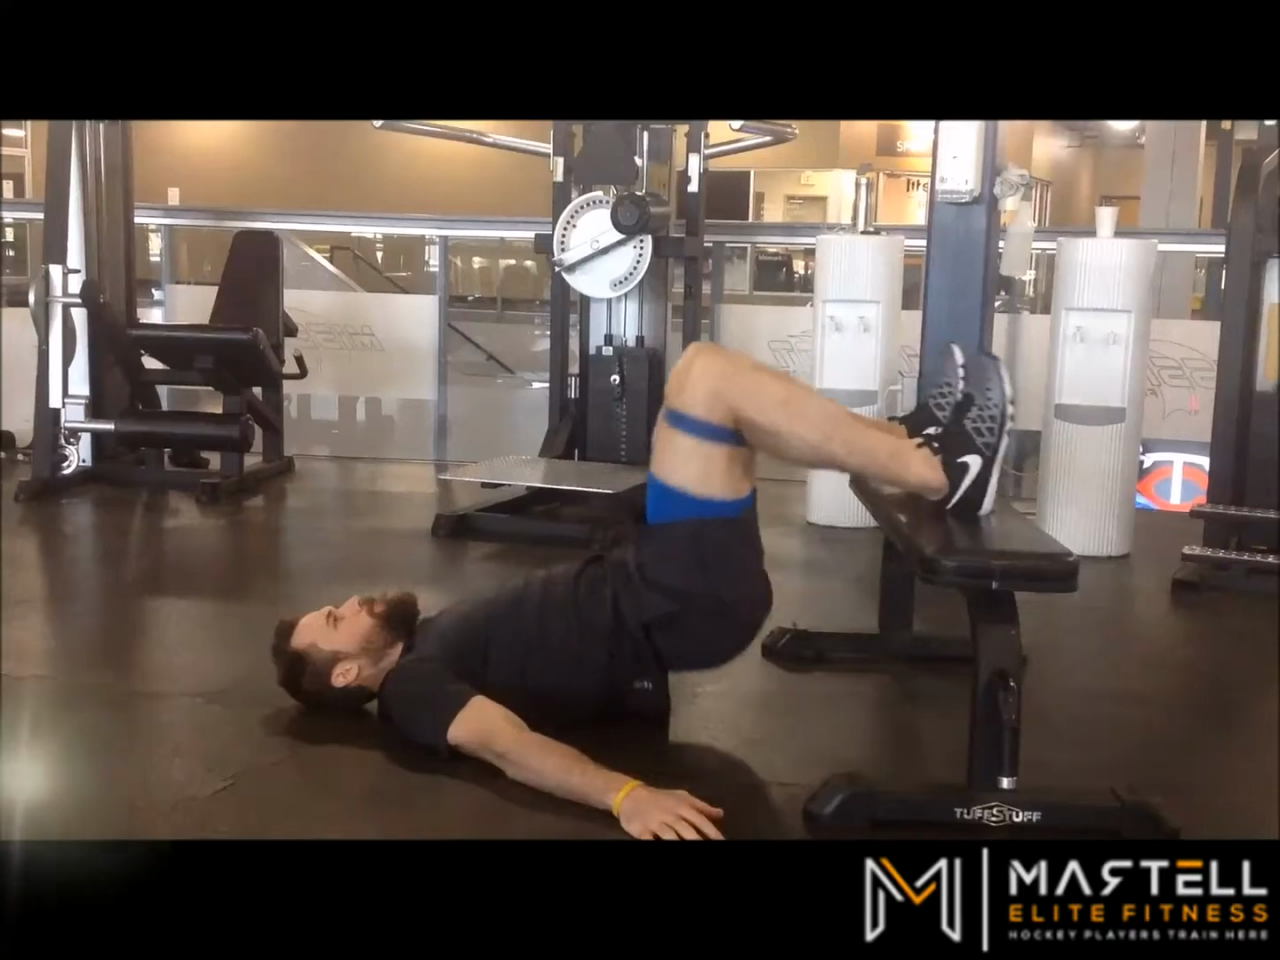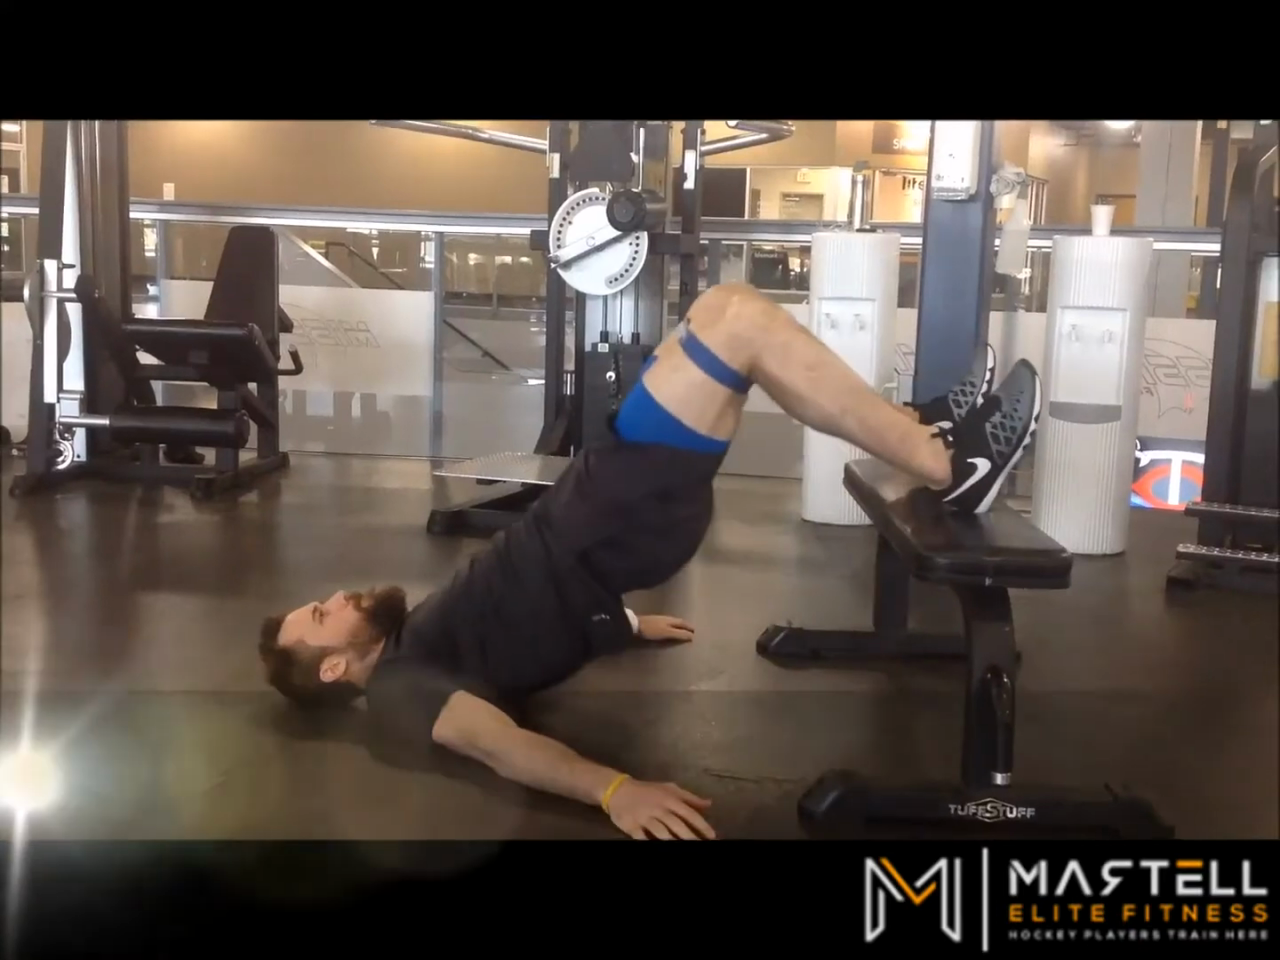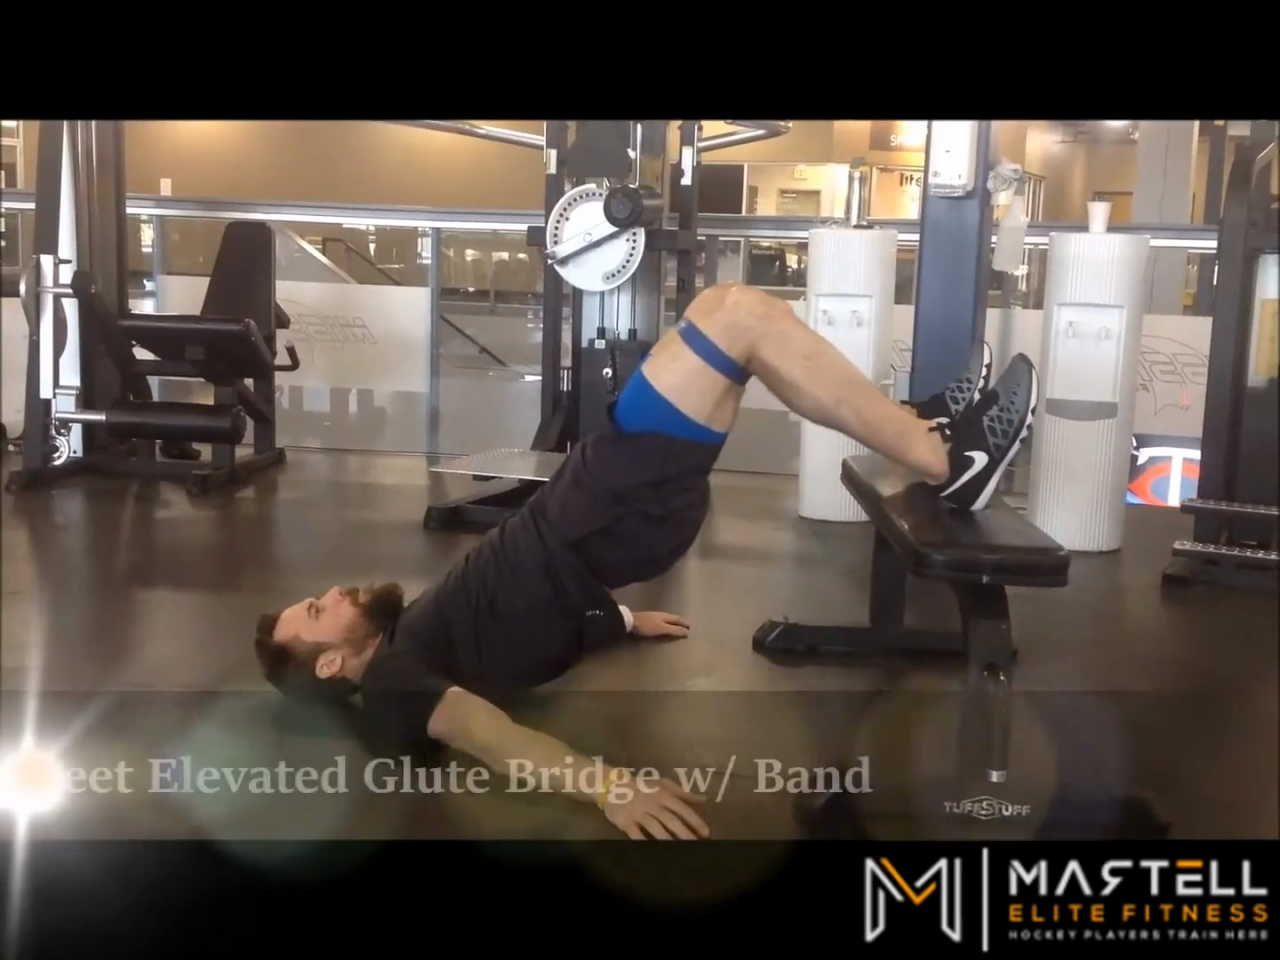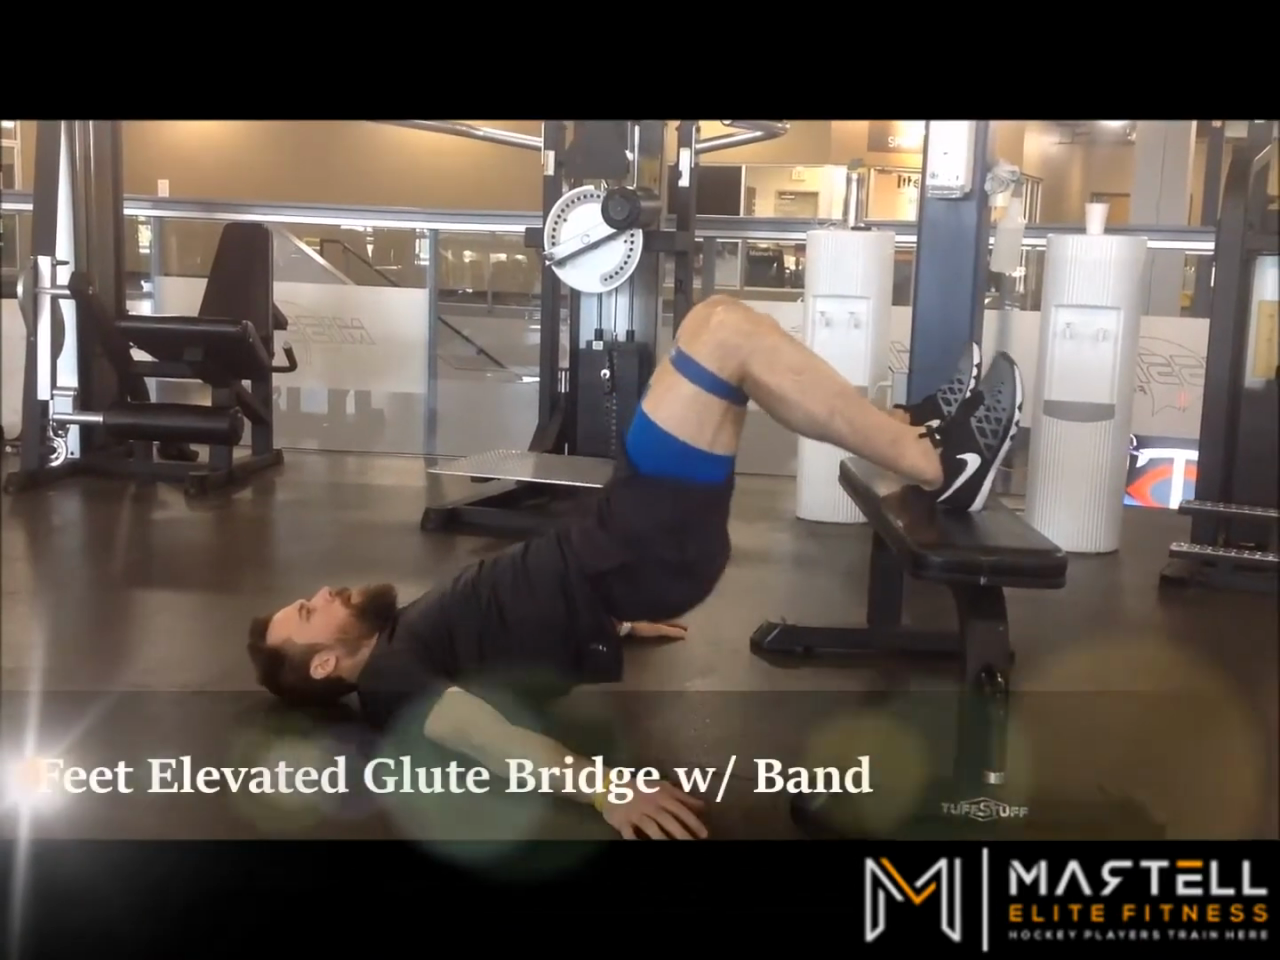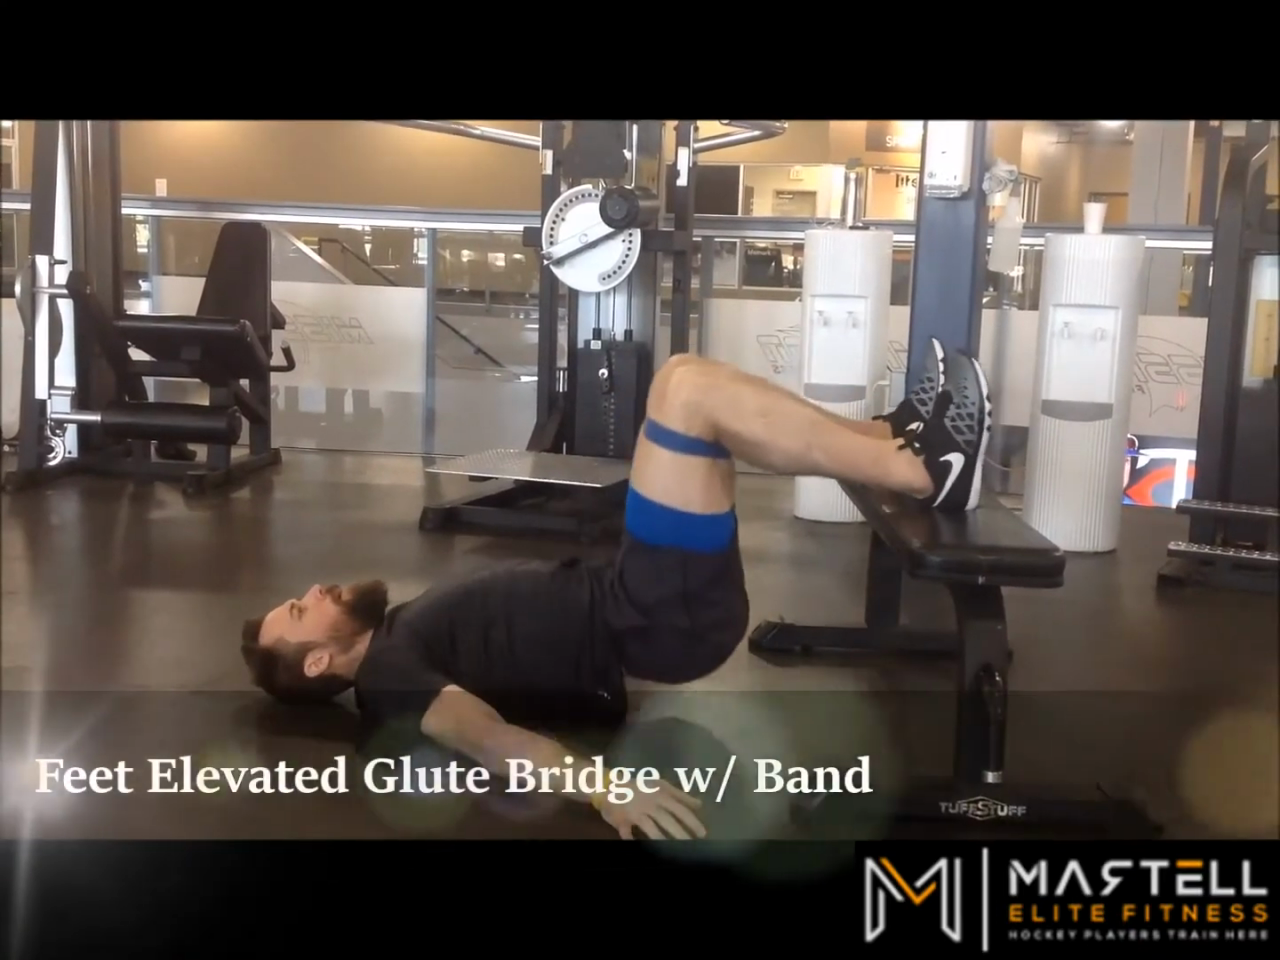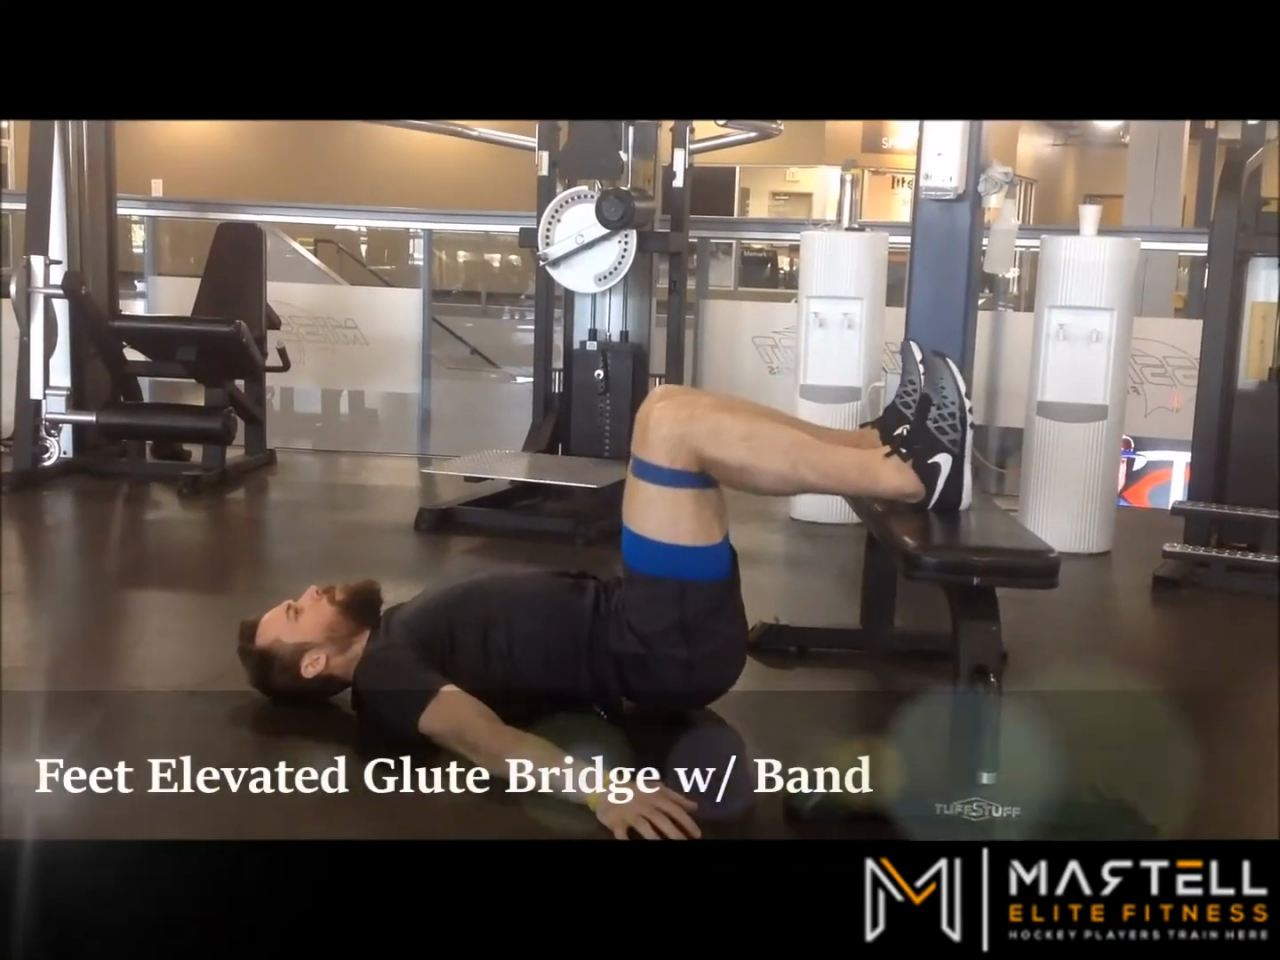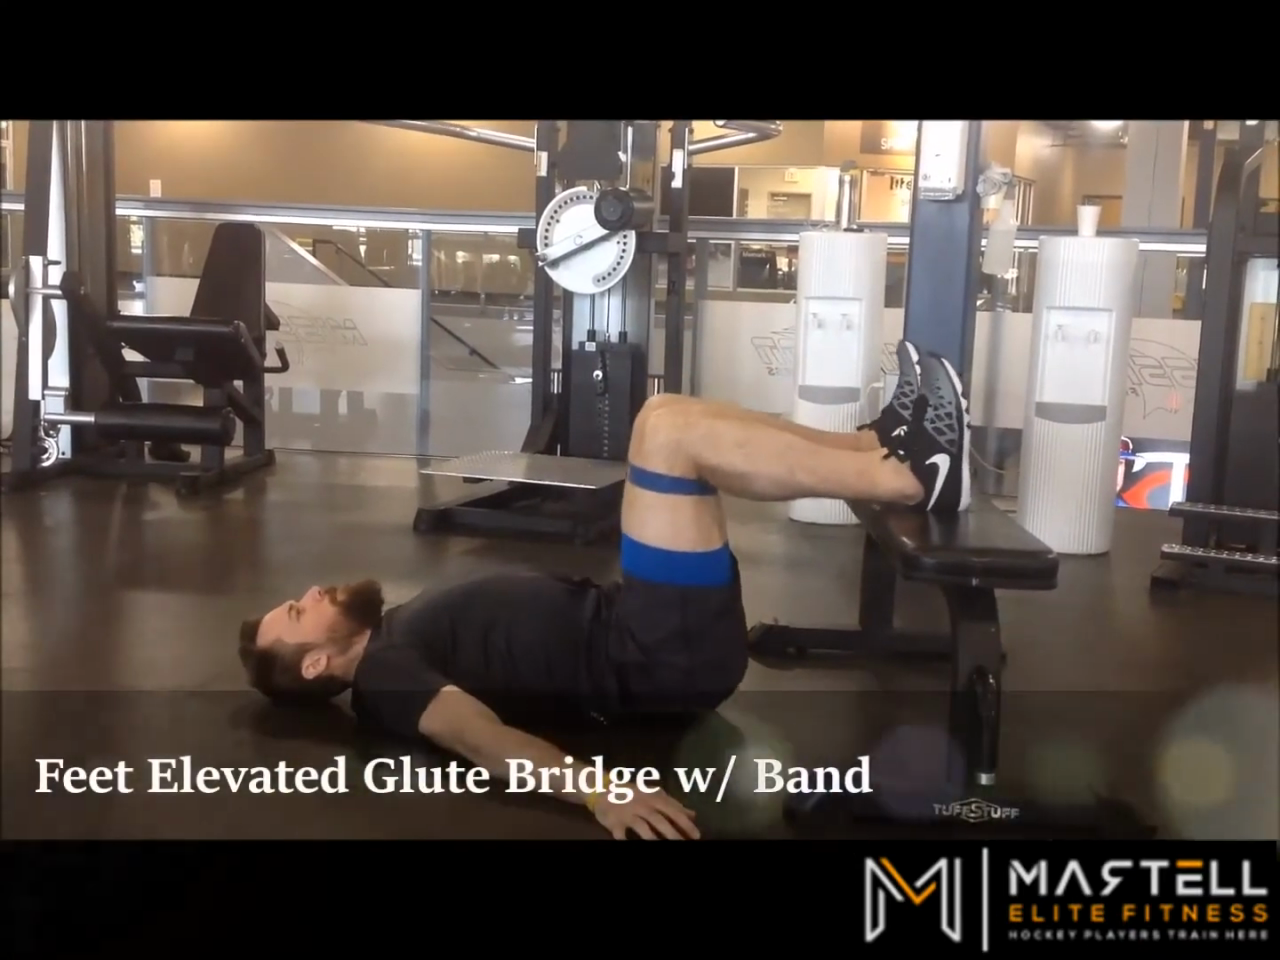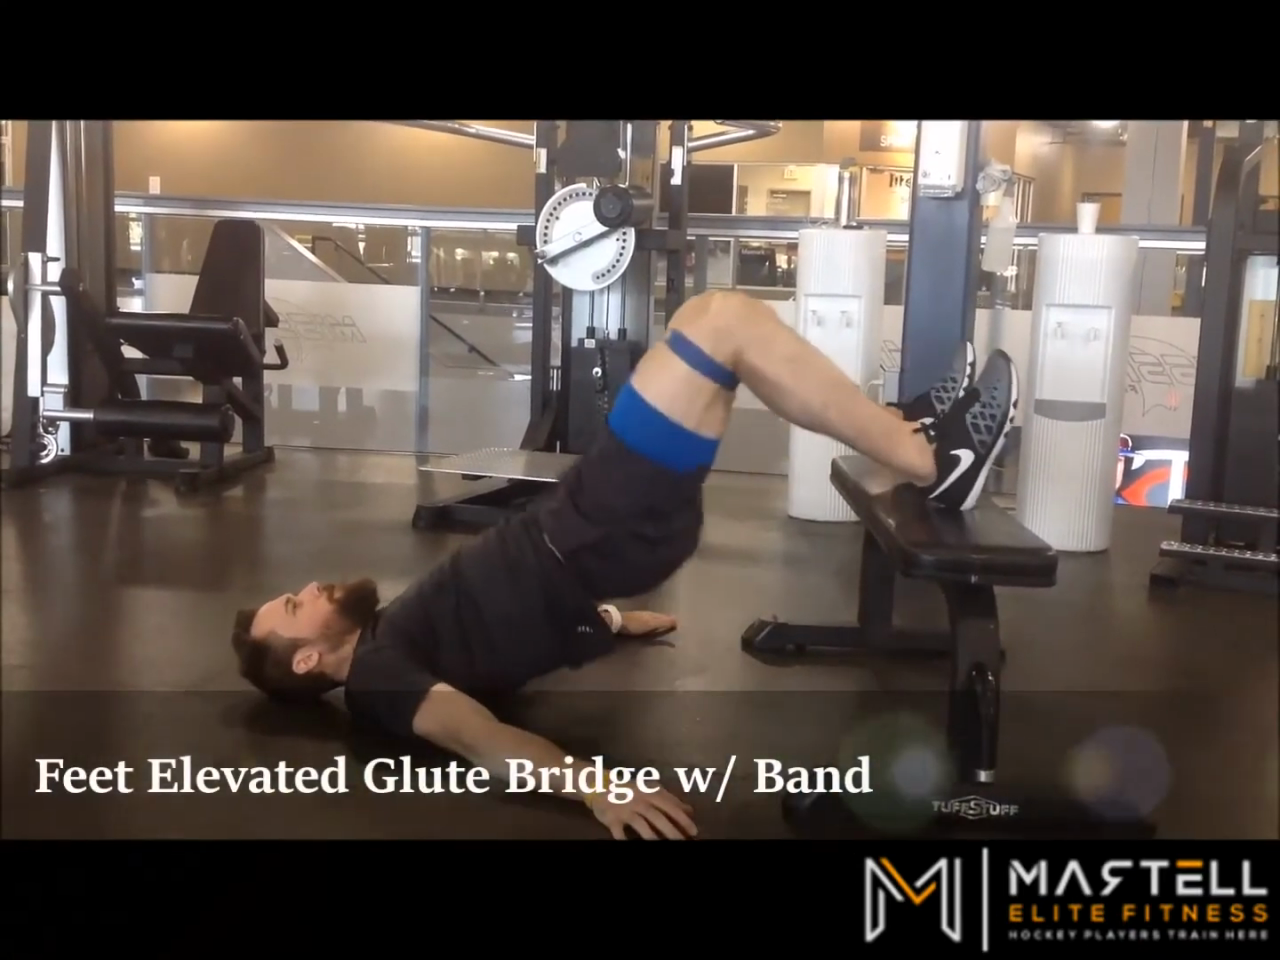
dt=0.5s
person 1, frame 1
left shoulder: (428, 641)
right shoulder: (412, 691)
right elbow: (506, 746)
right wrist: (624, 795)
left hip: (635, 600)
right hip: (677, 614)
left knee: (711, 385)
right knee: (705, 376)
left ankle: (915, 443)
right ankle: (944, 474)
person 1, frame 2
left shoulder: (412, 640)
right shoulder: (397, 685)
right elbow: (493, 742)
right wrist: (614, 790)
left hip: (591, 523)
right hip: (617, 522)
left knee: (729, 308)
right knee: (740, 323)
left ankle: (924, 432)
right ankle: (949, 467)
person 1, frame 3
left shoulder: (408, 637)
right shoulder: (393, 682)
right elbow: (491, 737)
right wrist: (605, 785)
left hip: (587, 520)
right hip: (616, 514)
left knee: (737, 317)
right knee: (738, 313)
left ankle: (923, 428)
right ankle: (944, 461)
person 1, frame 4
left shoulder: (403, 634)
right shoulder: (391, 681)
right elbow: (485, 737)
right wrist: (600, 786)
left hip: (608, 555)
right hip: (641, 553)
left knee: (721, 334)
right knee: (721, 329)
left ankle: (916, 429)
right ankle: (939, 465)
person 1, frame 5
left shoulder: (401, 633)
right shoulder: (389, 678)
right elbow: (484, 737)
right wrist: (599, 785)
left hip: (619, 597)
right hip: (660, 616)
left knee: (694, 392)
right knee: (689, 388)
left ankle: (899, 439)
right ankle: (926, 472)
person 1, frame 6
left shoulder: (398, 632)
right shoulder: (385, 677)
right elbow: (478, 734)
right wrist: (593, 788)
left hip: (621, 615)
right hip: (660, 649)
left knee: (680, 417)
right knee: (670, 420)
left ankle: (883, 440)
right ankle: (919, 476)
person 1, frame 7
left shoulder: (399, 633)
right shoulder: (386, 678)
right elbow: (480, 736)
right wrist: (593, 788)
left hip: (615, 619)
right hip: (661, 656)
left knee: (680, 429)
right knee: (669, 430)
left ankle: (885, 446)
right ankle: (916, 479)
person 1, frame 8
left shoulder: (384, 637)
right shoulder: (376, 677)
right elbow: (474, 735)
left wrist: (606, 617)
right wrist: (593, 785)
left hip: (577, 538)
right hip: (606, 530)
left knee: (722, 324)
right knee: (722, 319)
left ankle: (910, 431)
right ankle: (932, 460)
